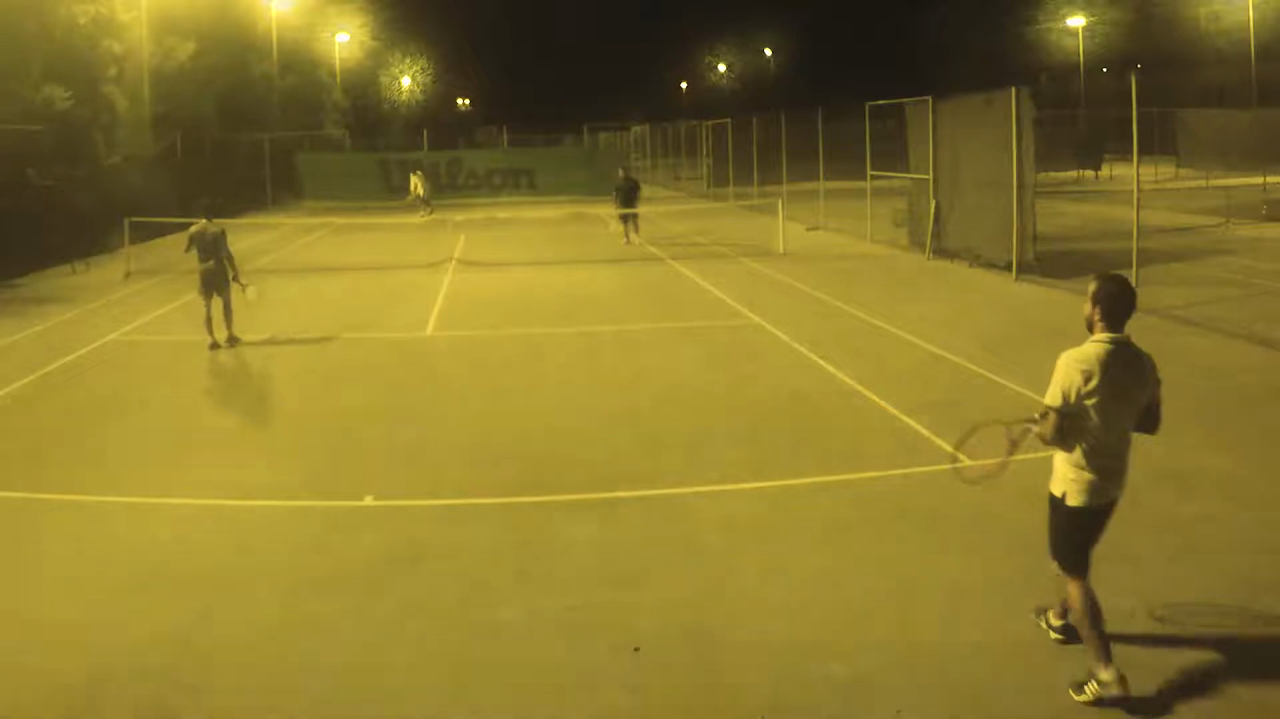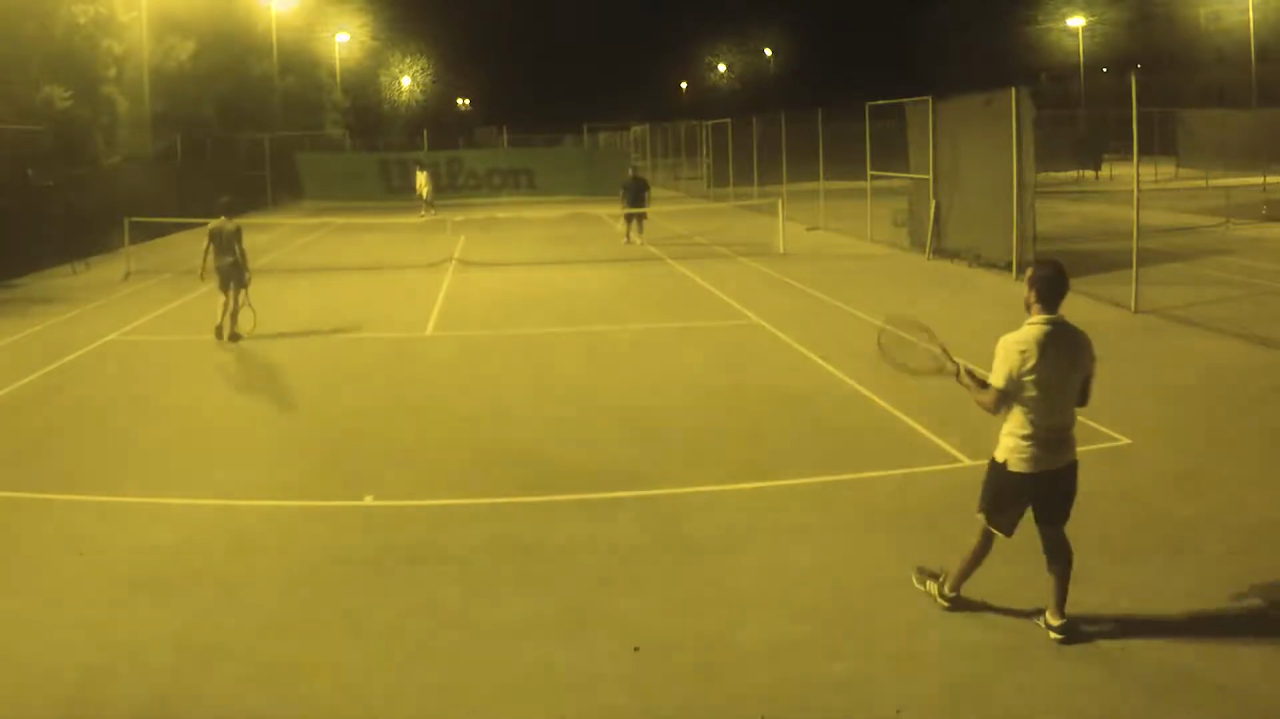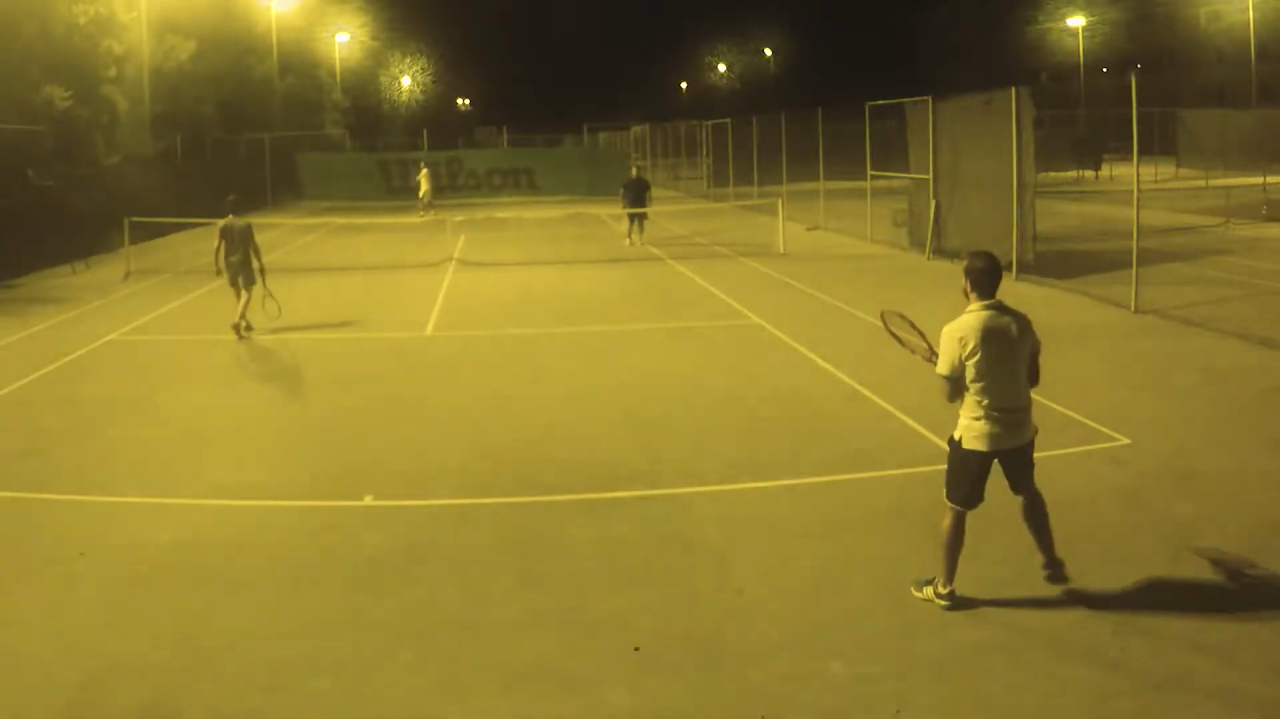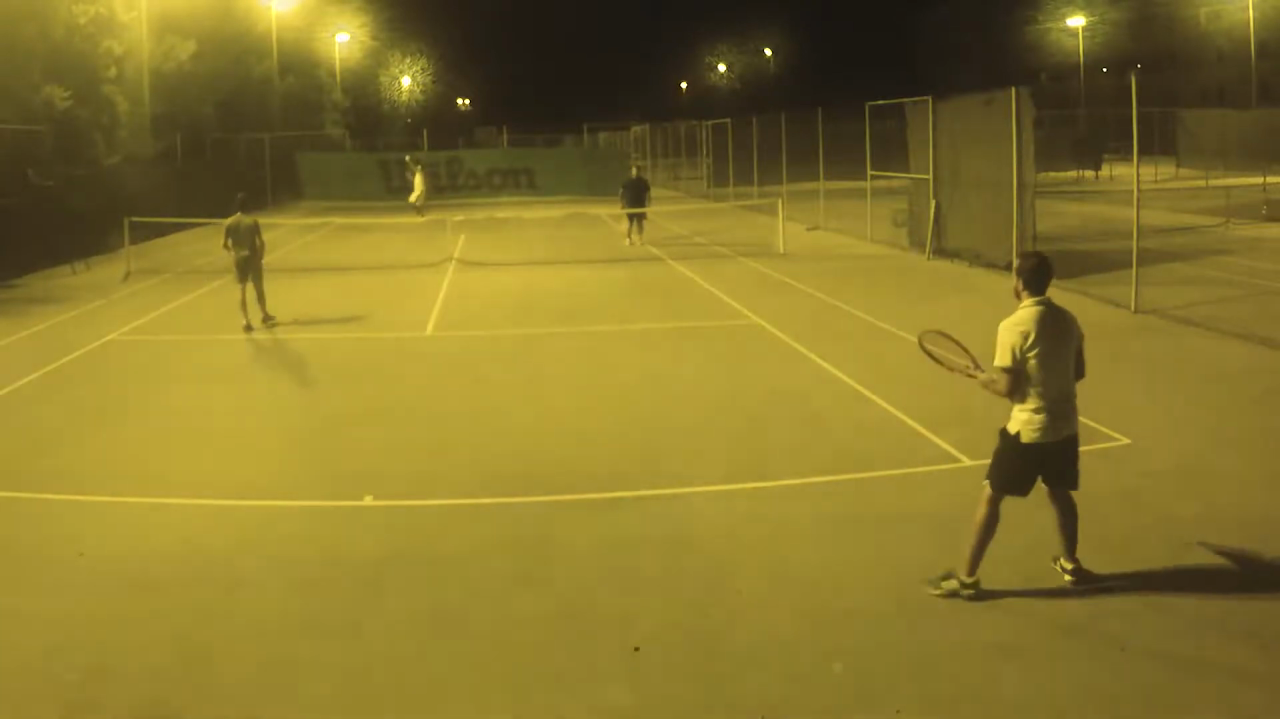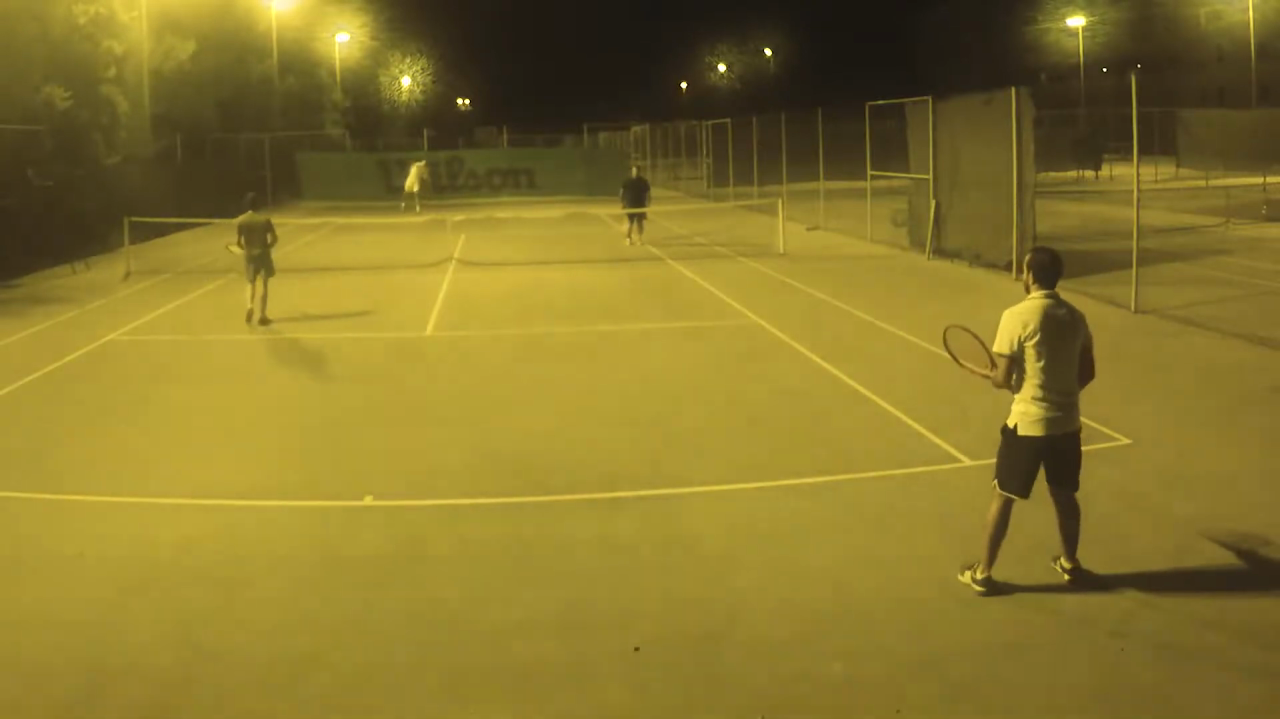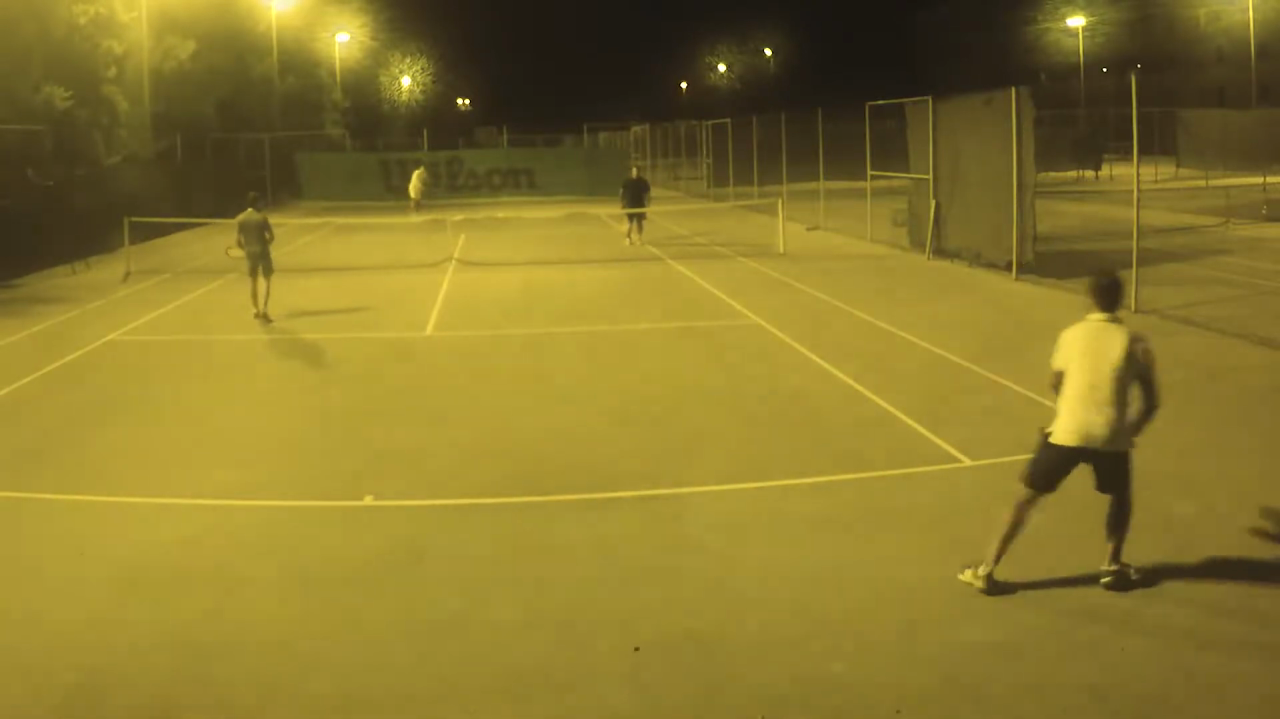
dt=0.5s
person 1, frame 1
left shoulder: (1075, 362)
right shoulder: (1143, 364)
left elbow: (1053, 433)
right elbow: (1150, 423)
left wrist: (1041, 425)
left hip: (1075, 484)
right hip: (1112, 481)
left knee: (1075, 575)
right knee: (1073, 561)
left ankle: (1107, 674)
right ankle: (1059, 619)
person 1, frame 2
left shoulder: (1015, 345)
right shoulder: (1080, 341)
left elbow: (992, 404)
right elbow: (1081, 398)
left wrist: (970, 383)
left hip: (1018, 457)
right hip: (1062, 456)
left knee: (989, 529)
right knee: (1054, 533)
left ankle: (948, 588)
right ankle: (1057, 616)
person 1, frame 3
left shoulder: (956, 332)
right shoulder: (1021, 323)
left elbow: (950, 394)
right elbow: (1032, 379)
left wrist: (945, 368)
left hip: (975, 435)
right hip: (1019, 429)
left knee: (956, 509)
right knee: (1028, 492)
left ankle: (945, 587)
right ankle: (1051, 563)
person 1, frame 4
left shoulder: (1014, 326)
right shoulder: (1068, 320)
left elbow: (1007, 389)
right elbow: (1078, 372)
left wrist: (984, 380)
left hip: (1028, 429)
right hip: (1065, 425)
left knee: (991, 496)
right knee: (1061, 494)
left ankle: (967, 577)
right ankle: (1070, 563)
person 1, frame 5
left shoulder: (1016, 316)
right shoulder: (1075, 317)
left elbow: (1004, 378)
right elbow: (1087, 373)
left wrist: (993, 377)
left hip: (1028, 423)
right hip: (1067, 421)
left knee: (1003, 496)
right knee: (1063, 494)
left ankle: (982, 573)
right ankle: (1070, 563)
person 1, frame 6
left shoulder: (1071, 335)
right shoulder: (1134, 342)
right elbow: (1151, 402)
right wrist: (1132, 430)
left hip: (1066, 434)
right hip: (1109, 439)
left knee: (1027, 498)
right knee: (1121, 497)
left ankle: (988, 570)
right ankle: (1113, 567)
